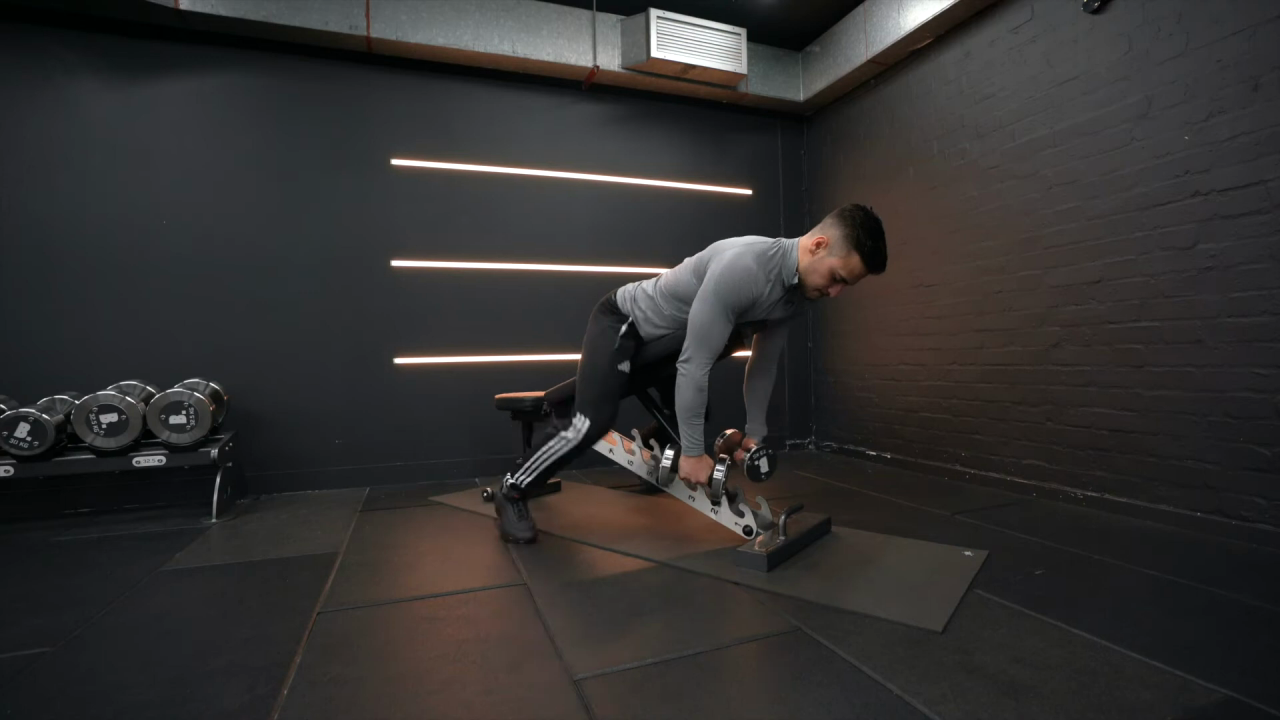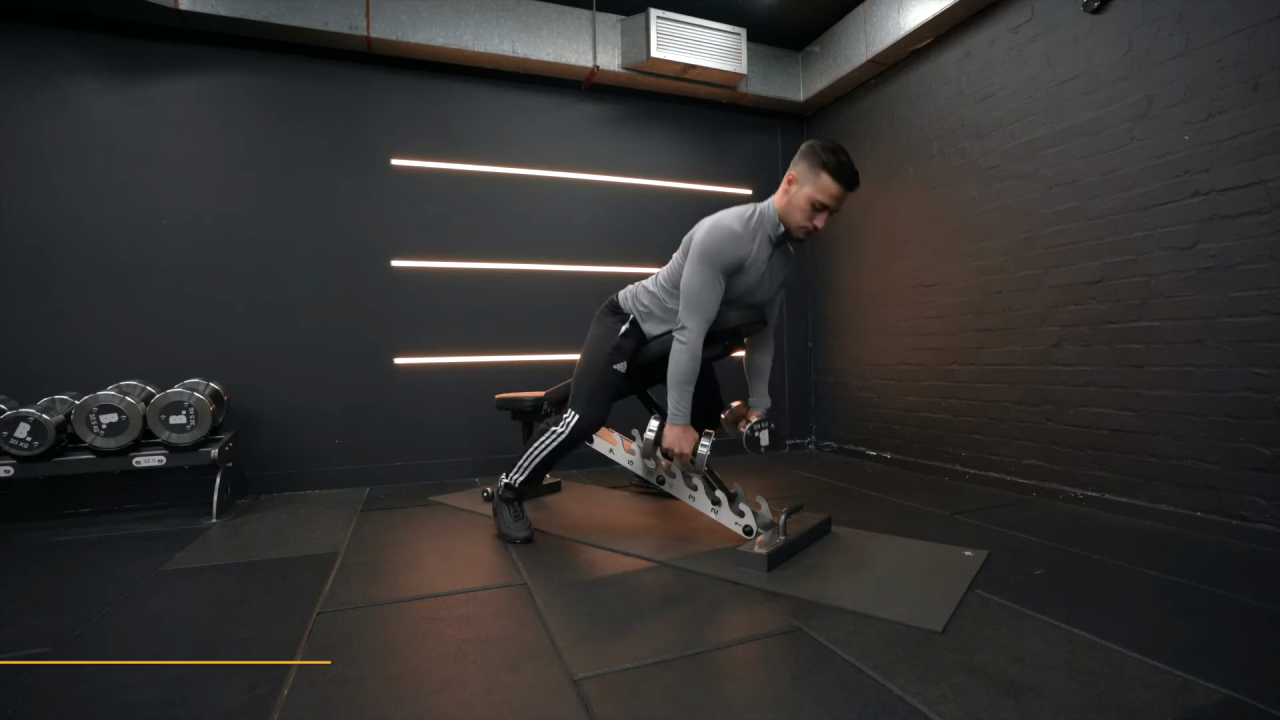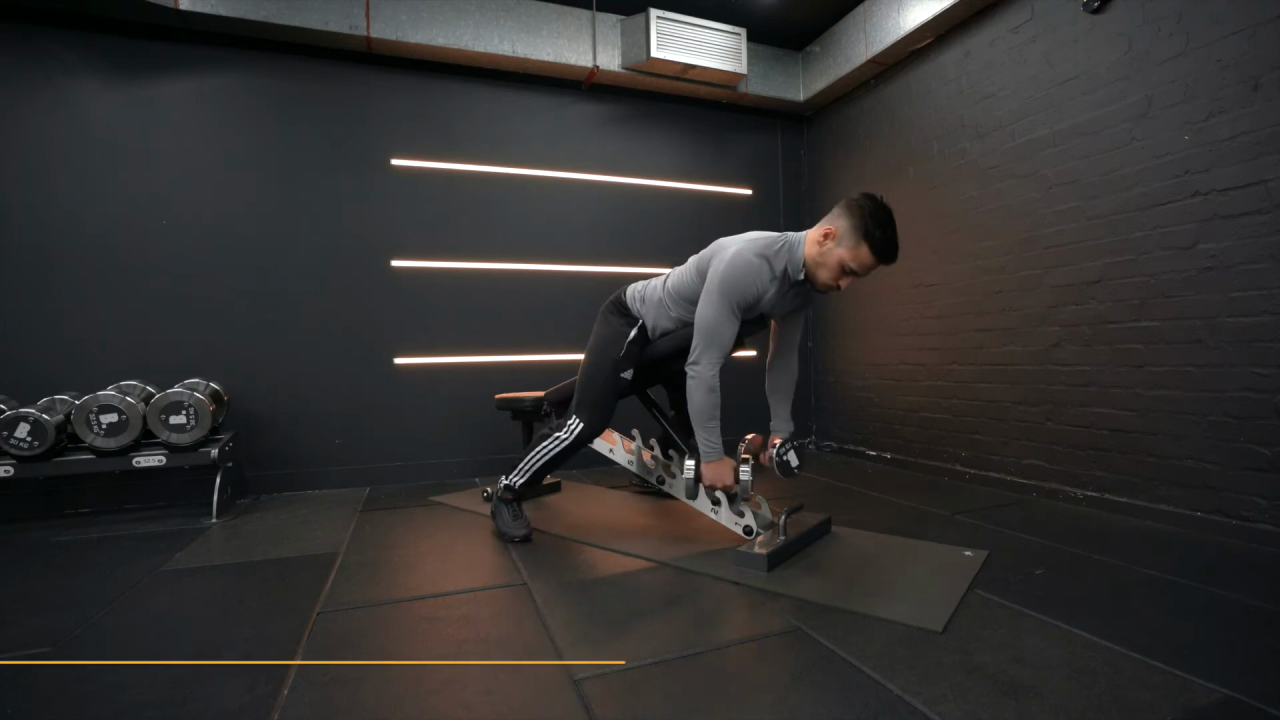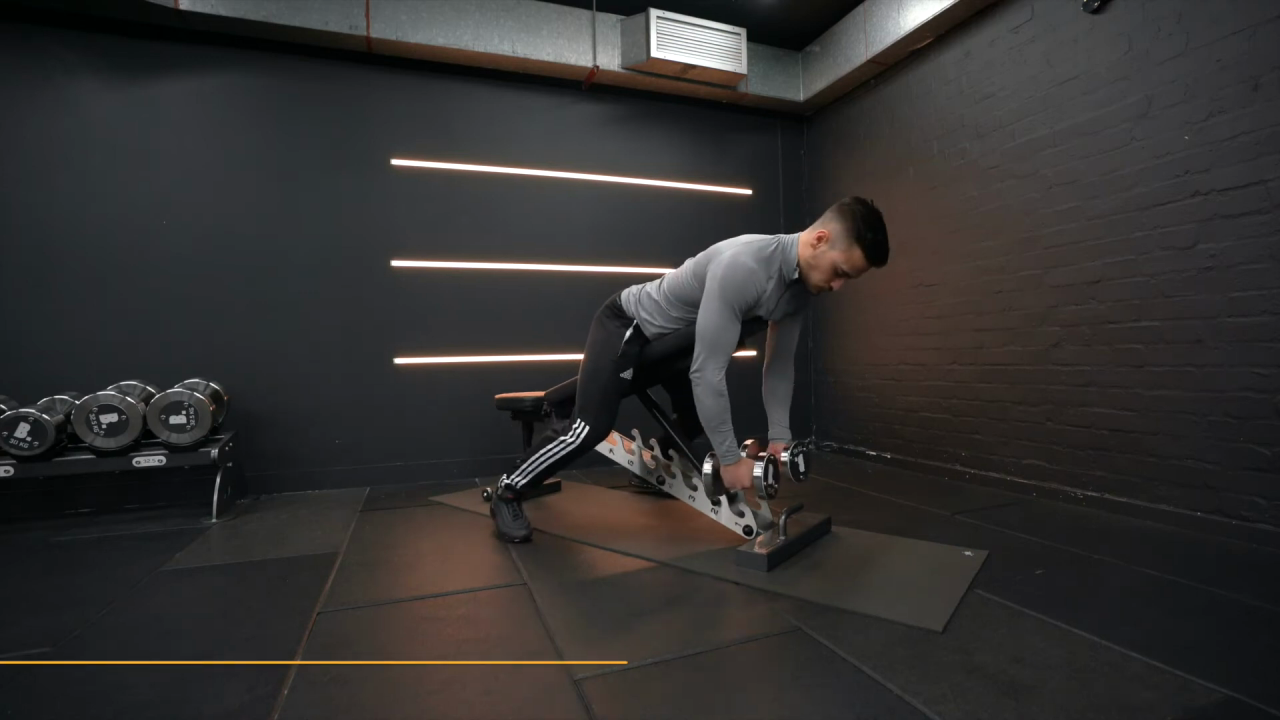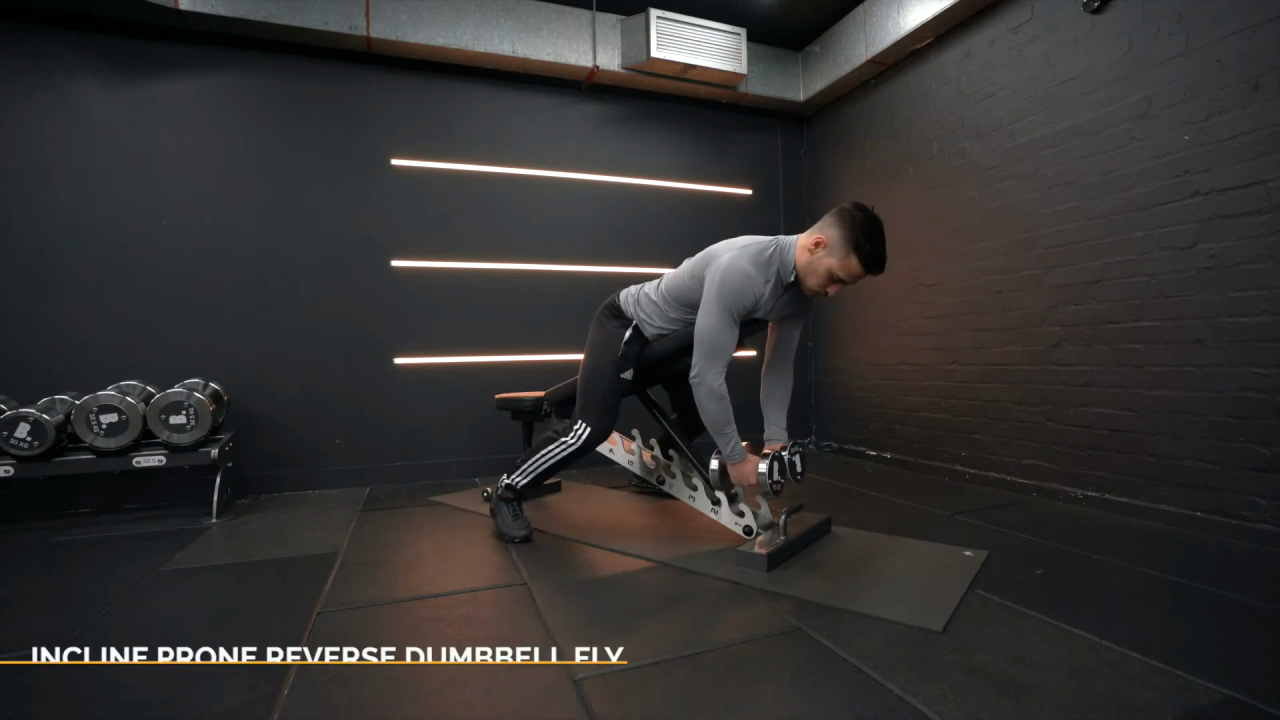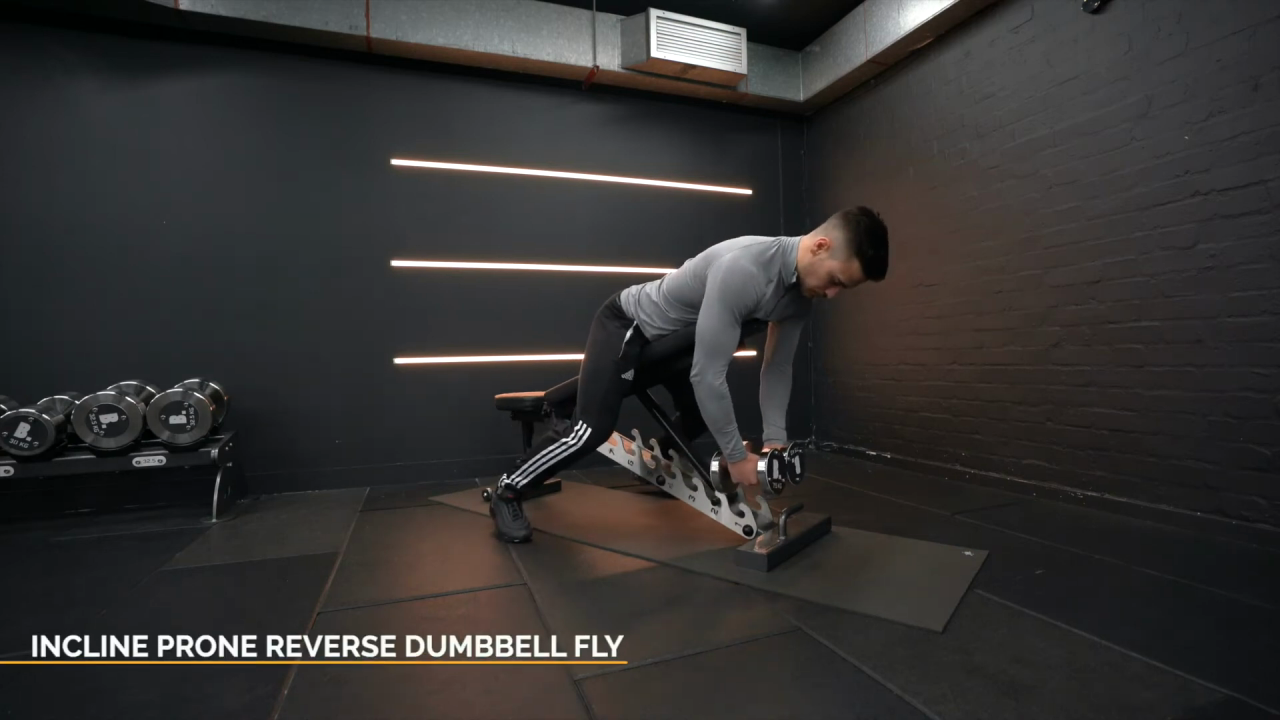
dt=0.5s
person 1, frame 1
left shoulder: (795, 292)
right shoulder: (742, 267)
left elbow: (764, 363)
right elbow: (695, 364)
left wrist: (754, 433)
right wrist: (694, 452)
left hip: (669, 333)
right hip: (624, 320)
left knee: (688, 412)
right knee: (594, 421)
right ankle: (513, 492)
person 1, frame 2
left shoulder: (783, 256)
right shoulder: (726, 233)
left elbow: (761, 333)
right elbow: (691, 332)
left wrist: (758, 403)
right wrist: (676, 420)
left hip: (669, 334)
right hip: (628, 320)
left knee: (707, 415)
right knee: (586, 417)
right ankle: (509, 490)
person 1, frame 3
left shoulder: (804, 282)
right shoulder: (745, 263)
left elbow: (784, 357)
right elbow: (703, 366)
left wrist: (780, 429)
right wrist: (712, 457)
left hip: (675, 332)
right hip: (632, 320)
left knee: (697, 416)
right knee: (588, 422)
right ankle: (509, 492)
person 1, frame 4
left shoulder: (800, 288)
right shoulder: (742, 267)
left elbow: (779, 363)
right elbow: (708, 370)
left wrist: (779, 437)
right wrist: (729, 459)
left hip: (671, 335)
right hip: (628, 324)
left knee: (699, 415)
right knee: (591, 427)
right ankle: (508, 493)
person 1, frame 5
left shoulder: (799, 288)
right shoulder: (740, 270)
left elbow: (779, 365)
right elbow: (707, 375)
left wrist: (776, 438)
right wrist: (736, 458)
left hip: (671, 334)
right hip: (627, 323)
left knee: (699, 414)
right knee: (592, 428)
right ankle: (508, 492)
person 1, frame 6
left shoulder: (800, 291)
right shoulder: (742, 270)
left elbow: (777, 366)
right elbow: (707, 374)
left wrist: (775, 439)
right wrist: (737, 457)
left hip: (671, 334)
right hip: (628, 324)
left knee: (702, 413)
right knee: (592, 429)
right ankle: (507, 493)
